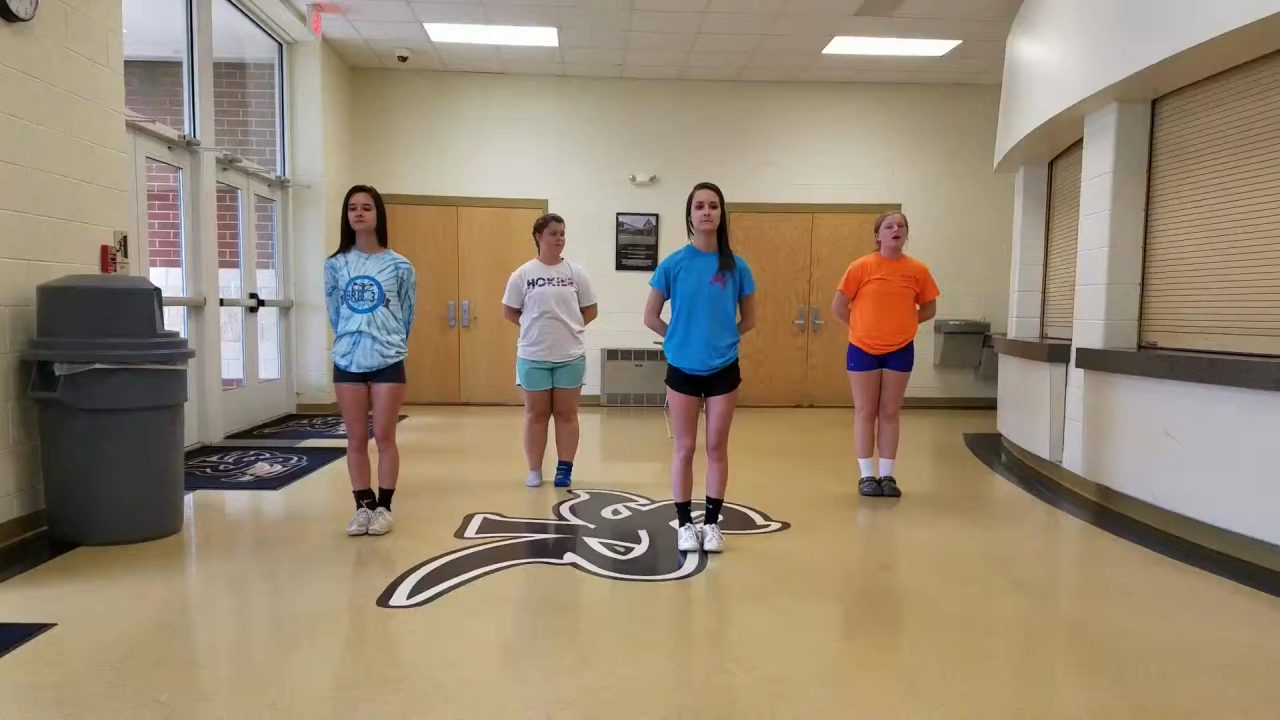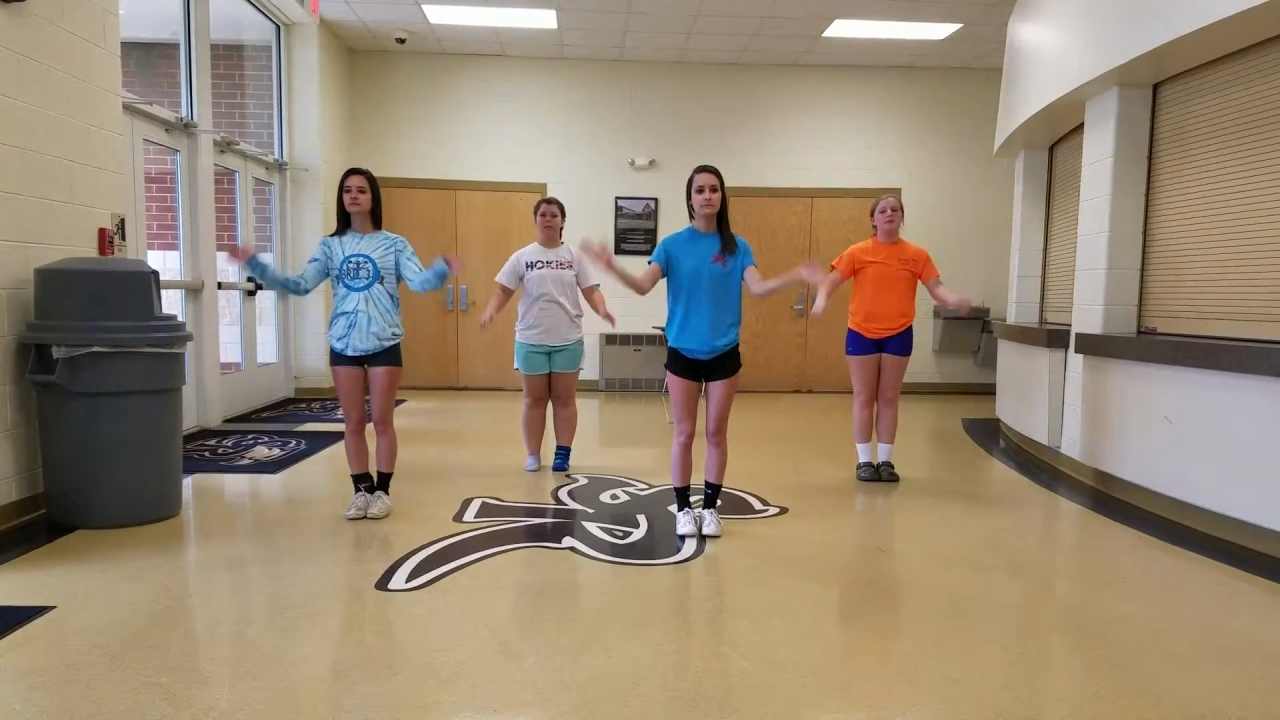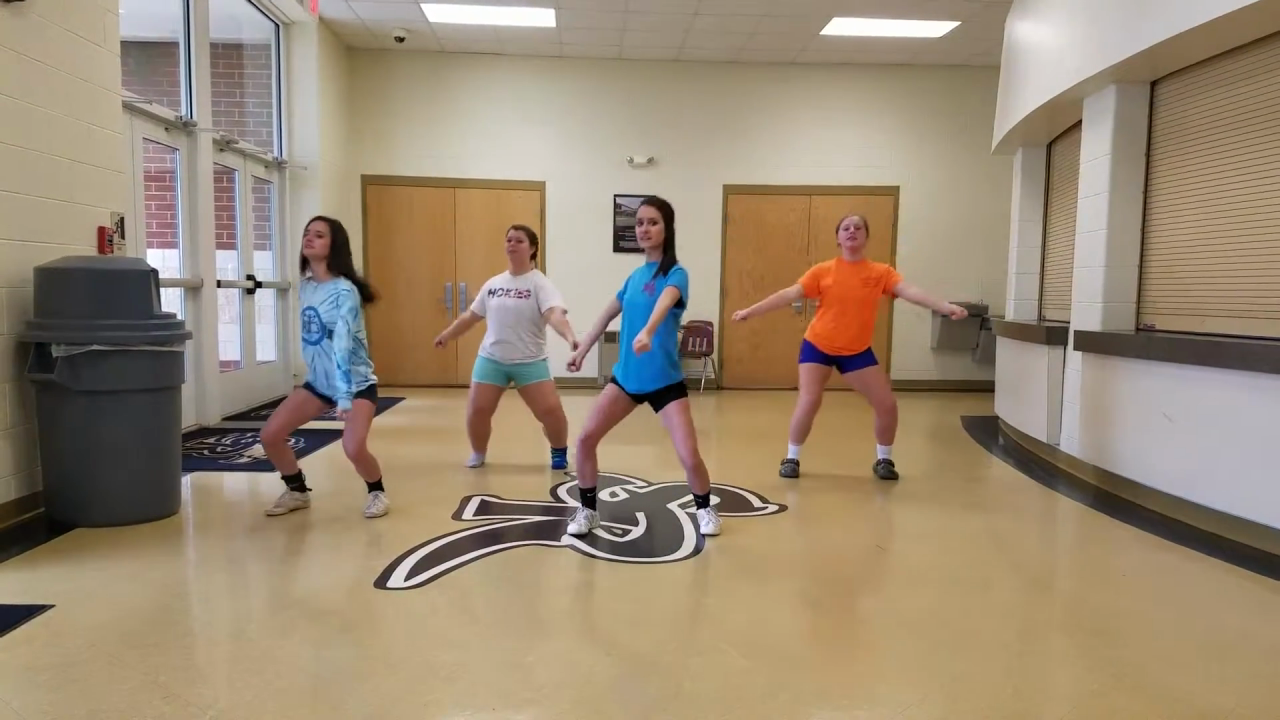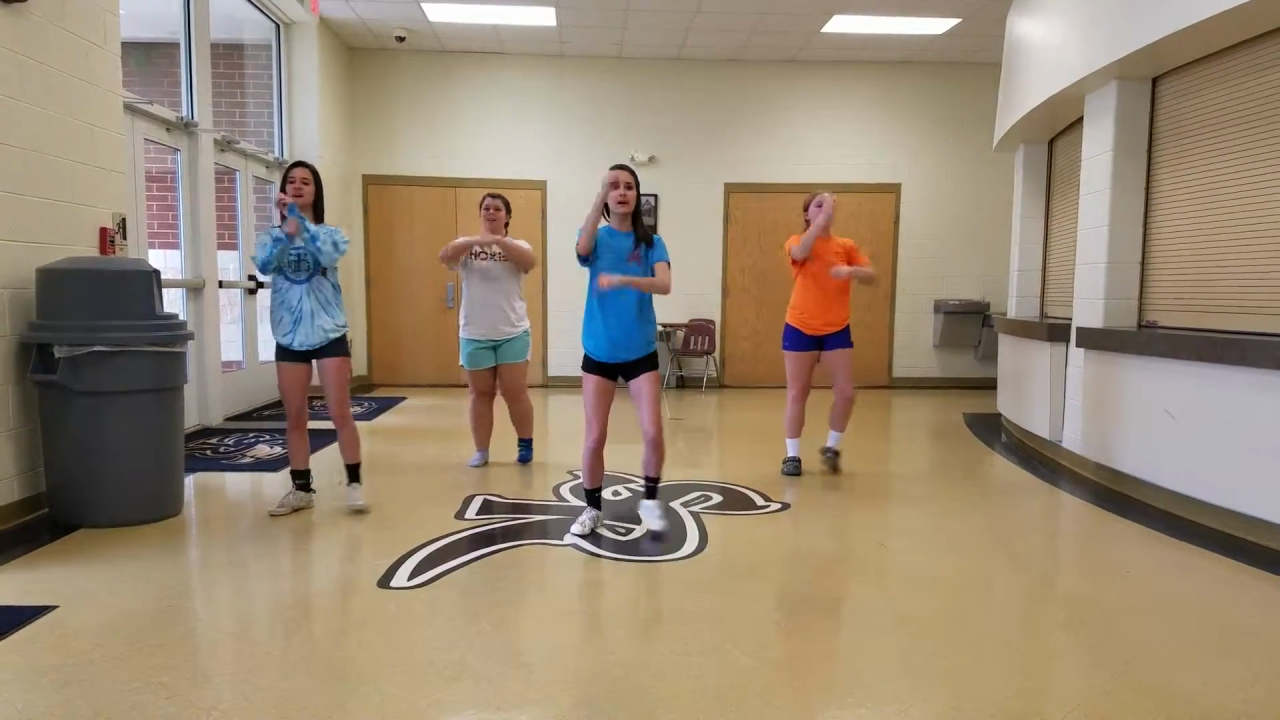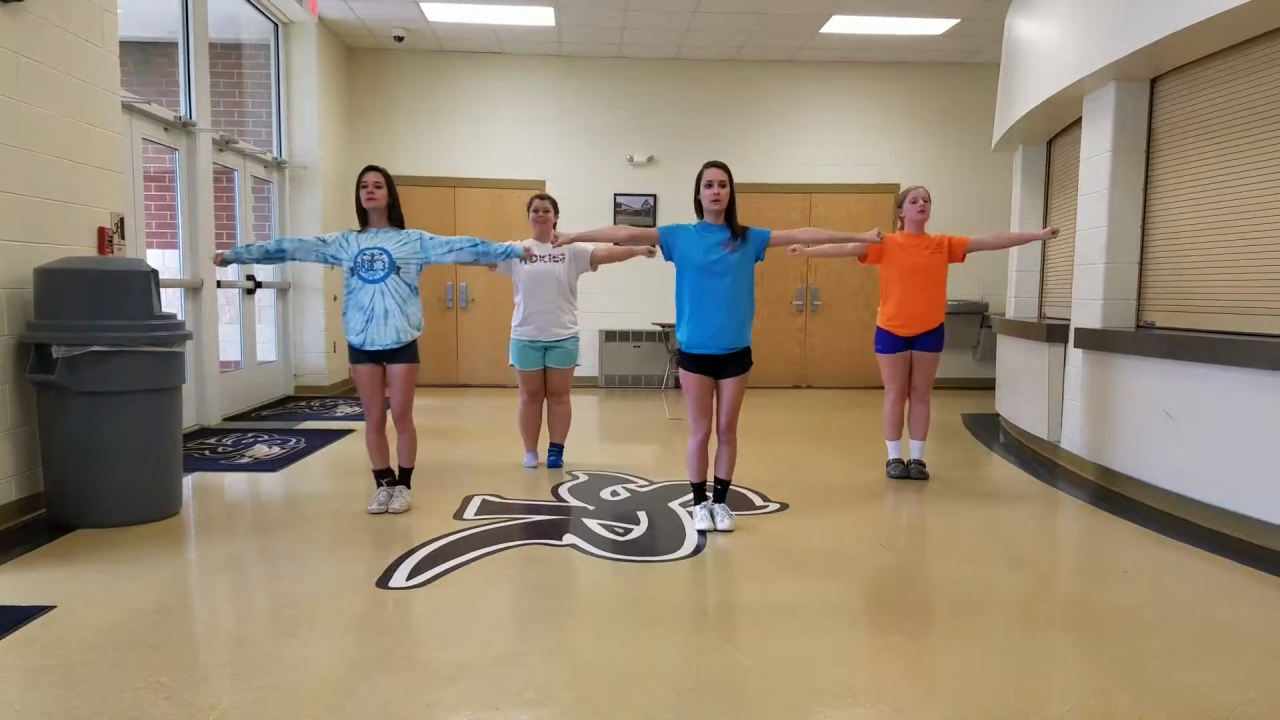
dt=1s
person 1, frame 1
left shoulder: (736, 266)
right shoulder: (672, 265)
left elbow: (749, 319)
right elbow: (650, 317)
left wrist: (721, 338)
right wrist: (681, 338)
left hip: (723, 369)
right hip: (683, 368)
left knee: (717, 449)
right knee: (685, 449)
left ankle: (712, 523)
right ankle: (685, 524)
person 1, frame 2
left shoulder: (737, 247)
right shoulder: (672, 245)
left elbow: (757, 288)
right elbow: (643, 286)
left wrist: (794, 276)
right wrist: (613, 267)
left hip: (724, 353)
right hip: (683, 351)
left knee: (716, 434)
right knee: (684, 434)
left ankle: (710, 508)
right ankle: (683, 509)
person 1, frame 3
left shoulder: (674, 274)
right shoulder: (635, 276)
left elbow: (664, 304)
right elbow: (608, 315)
left wrist: (647, 332)
right wrist: (581, 350)
left hip: (666, 382)
right hip: (625, 377)
left knee: (689, 458)
right knee: (585, 438)
left ankle: (704, 509)
right ankle: (588, 509)
person 1, frame 4
left shoulder: (652, 243)
right shoulder: (595, 237)
left elbow: (664, 285)
right elbow: (582, 248)
left wrist: (624, 280)
right wrist: (599, 198)
left hip: (640, 352)
right hip: (598, 353)
left knee: (653, 434)
right knee: (594, 438)
left ankle: (650, 500)
right ankle: (592, 508)
person 1, frame 5
left shoulder: (748, 238)
right shoulder: (679, 236)
left elbow: (801, 235)
right elbow: (627, 234)
left wrist: (859, 237)
right wrist: (574, 235)
left hip: (735, 350)
right hip: (694, 349)
left knee: (727, 431)
right knee: (700, 432)
left ankle: (720, 502)
right ankle: (699, 503)
person 2, frame 1
left shoulder: (399, 266)
right shoulder: (336, 264)
left elbow: (406, 316)
right elbow: (335, 315)
right wrist: (350, 344)
left hip: (387, 362)
right hip: (347, 362)
left knee: (384, 438)
right knee: (356, 440)
left ankle: (383, 507)
right ankle: (363, 506)
person 2, frame 2
left shoulder: (394, 245)
right shoulder: (330, 246)
left elbow: (418, 282)
right elbow: (300, 285)
left wrist: (440, 271)
right wrist: (257, 265)
left hip: (384, 343)
right hip: (344, 344)
left knee: (382, 420)
right knee: (353, 422)
left ankle: (382, 490)
right ankle: (361, 490)
person 2, frame 3
left shoulder: (345, 292)
right shoulder: (305, 287)
left elbow: (345, 346)
left wrist: (346, 398)
left hip: (356, 385)
right hip: (318, 383)
left knee: (354, 448)
right knee: (271, 435)
left ankle: (377, 491)
right ankle: (297, 490)
person 2, frame 4
left shoulder: (332, 235)
right shoulder: (271, 236)
left elbow: (326, 254)
right elbow: (263, 264)
left wrist: (297, 215)
right wrist: (286, 236)
left hip: (329, 335)
right hip: (289, 338)
left knee: (340, 414)
right knee: (294, 418)
left ankle: (354, 484)
right ankle: (301, 489)
person 2, frame 5
left shoulder: (413, 241)
right shoulder: (345, 242)
left elbow: (460, 247)
right elbow: (295, 248)
left wrist: (513, 250)
right wrist: (235, 254)
left hip: (400, 341)
right hip: (362, 342)
left knee: (402, 418)
right knee: (374, 420)
left ankle: (403, 486)
right ankle: (384, 485)
person 3, frame 1
left shoulder: (918, 270)
right shoulder: (861, 266)
left elbow: (929, 309)
right elbow: (838, 305)
left wrist: (902, 324)
right wrist: (862, 326)
left hip: (899, 350)
right hip: (863, 349)
left knee: (890, 413)
right knee: (865, 412)
left ankle: (887, 475)
right ankle: (867, 475)
person 3, frame 2
left shoulder: (916, 254)
right shoulder: (858, 252)
left elbow: (936, 287)
right elbow: (832, 279)
left wrist: (954, 299)
right wrist: (821, 299)
left hip: (899, 334)
right hip: (862, 333)
left knee: (889, 399)
right knee: (863, 397)
left ankle: (885, 460)
right ankle: (864, 460)
person 3, frame 3
left shoulder: (881, 272)
right shoulder: (823, 271)
left elbow: (909, 292)
right elbow: (789, 294)
left wrist: (946, 307)
right wrist: (750, 311)
left hip: (858, 351)
right hip: (817, 346)
left knee: (888, 404)
right knee: (808, 404)
left ankle: (884, 460)
right ankle: (791, 458)
person 3, frame 4
left shoulder: (847, 247)
right shoulder: (798, 242)
left elbow: (870, 276)
right elbow: (801, 253)
left wrist: (851, 271)
right wrist: (822, 220)
left hip: (837, 329)
right hip: (800, 328)
left knee: (846, 393)
right knee: (797, 393)
left ankle: (831, 447)
right ankle: (792, 455)
person 3, frame 5
left shoulder: (944, 244)
right shoulder: (886, 244)
left elbow: (990, 241)
right elbow: (847, 248)
left wrist: (1037, 235)
right wrist: (808, 250)
left hip: (930, 330)
right hip: (892, 330)
left knee: (920, 396)
right knee: (895, 396)
left ankle: (916, 458)
right ankle: (894, 458)
person 4, frame 1
left shoulder: (576, 273)
right shoulder: (523, 274)
left elbow: (591, 310)
right elbow: (509, 311)
left wrist: (568, 327)
right wrist: (534, 327)
left hip: (570, 356)
right hip: (533, 356)
left knee: (566, 414)
right knee: (536, 414)
left ankle: (564, 468)
right ankle: (534, 470)
person 4, frame 2
left shoulder: (574, 256)
right shoulder: (522, 256)
left elbow: (591, 291)
right elbow: (504, 290)
left wrist: (601, 309)
right wrist: (491, 310)
left hip: (568, 340)
right hip: (531, 340)
left knee: (564, 399)
right knee: (534, 399)
left ankle: (562, 453)
right ankle: (533, 455)
person 4, frame 3
left shoulder: (540, 283)
right shoulder: (494, 283)
left elbow: (554, 315)
right elbow: (471, 315)
left wrist: (570, 337)
right wrist: (447, 335)
left hip: (530, 361)
right hip: (491, 358)
left knee: (551, 410)
right knee: (477, 411)
left ankle: (559, 453)
right ankle: (478, 453)
person 4, frame 4
left shoulder: (517, 247)
right shoulder: (466, 246)
left elbow: (529, 262)
right elbow: (445, 257)
left wrist: (498, 240)
right wrist: (472, 241)
left hip: (512, 332)
right hip: (475, 334)
left knee: (515, 392)
right knee: (480, 394)
left ankle: (525, 444)
right ankle: (481, 450)
person 4, frame 5
left shoulder: (572, 250)
left elbow: (604, 253)
left wrist: (638, 250)
left hip: (562, 336)
right hip: (525, 337)
left knee: (558, 395)
right knee: (530, 396)
left ankle: (555, 450)
right ankle: (530, 451)
